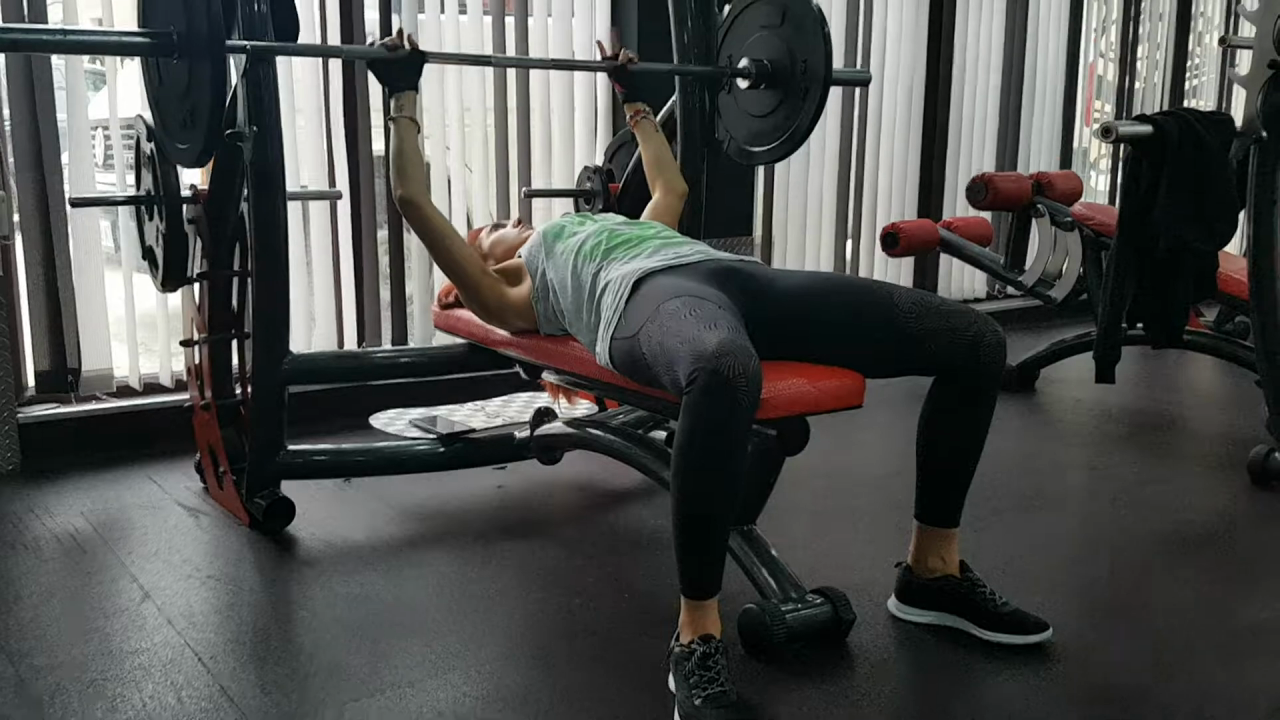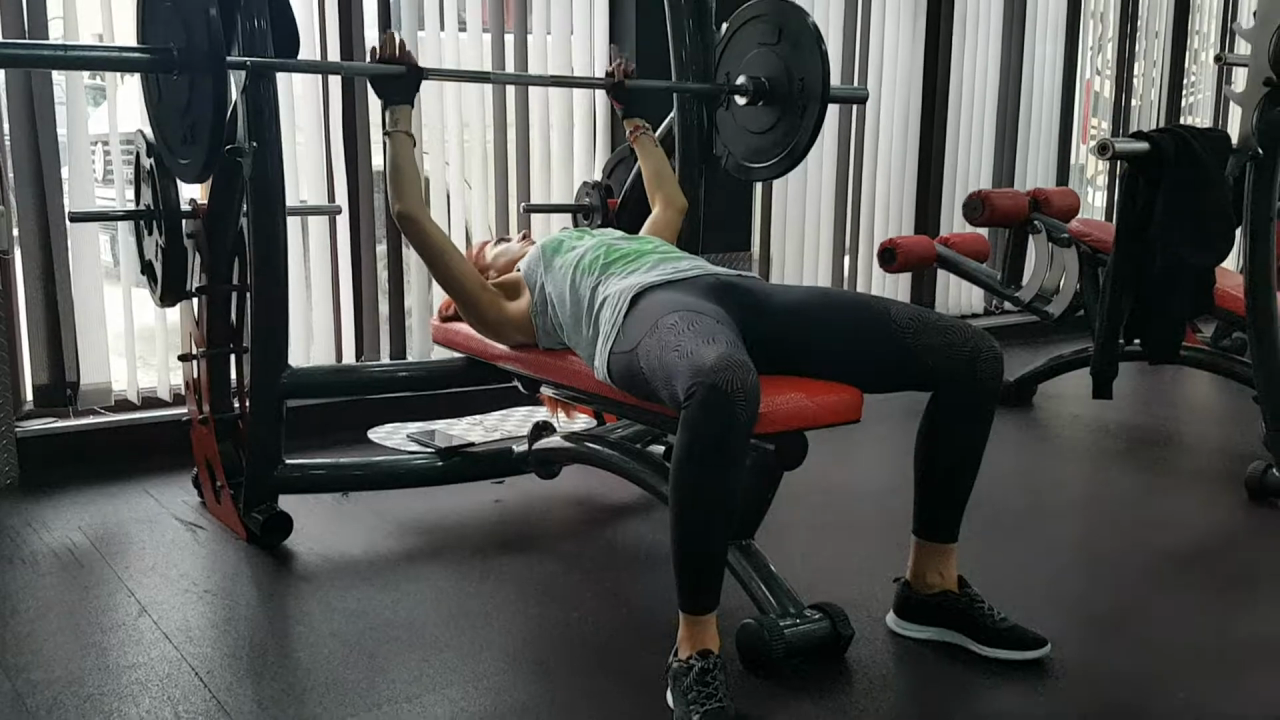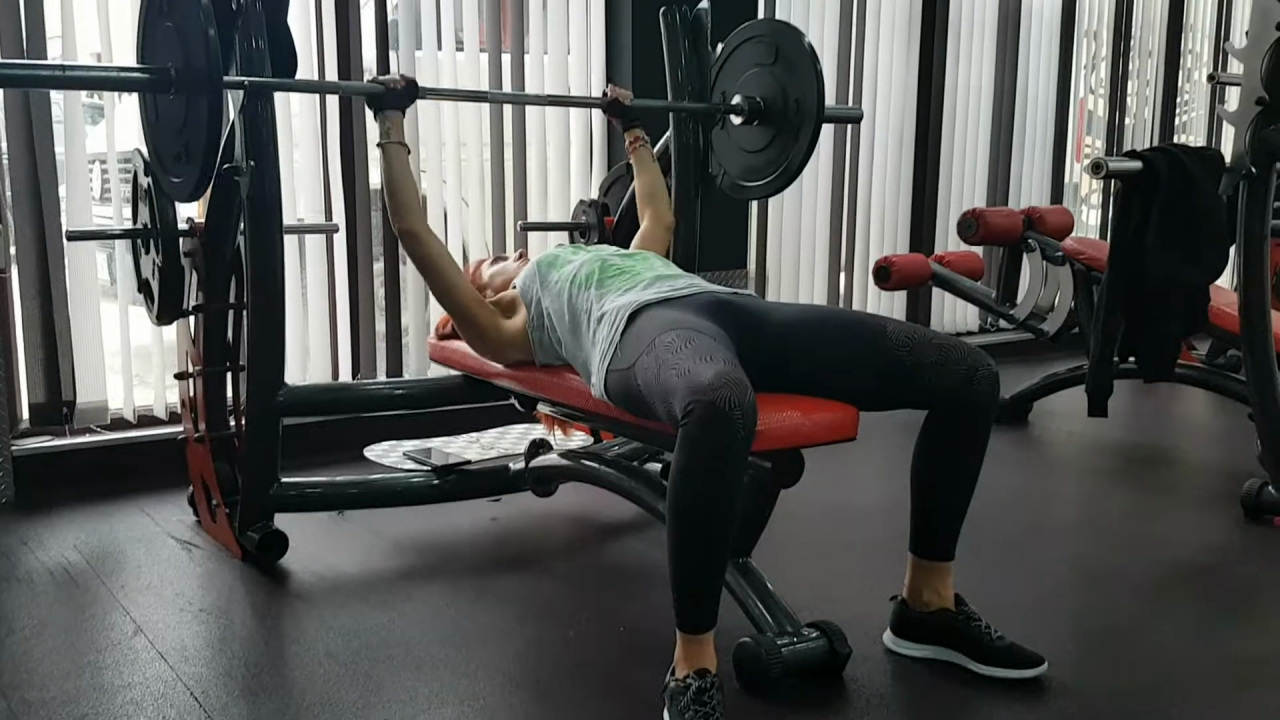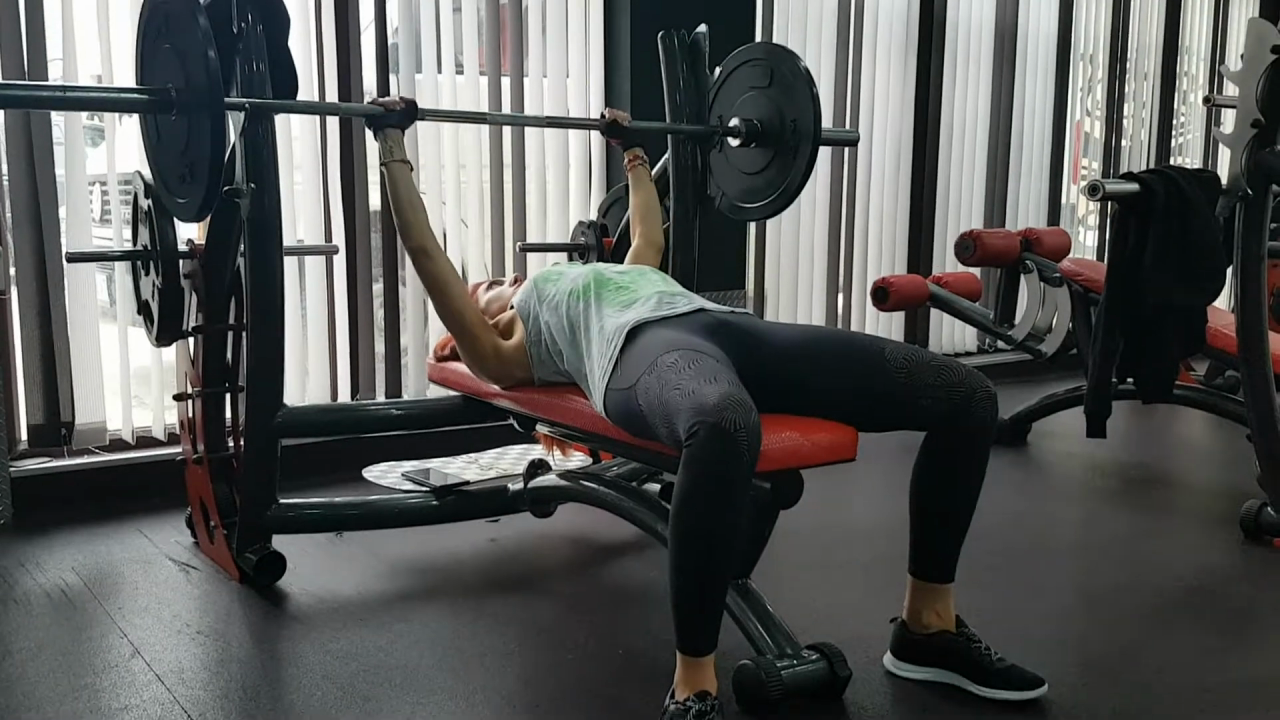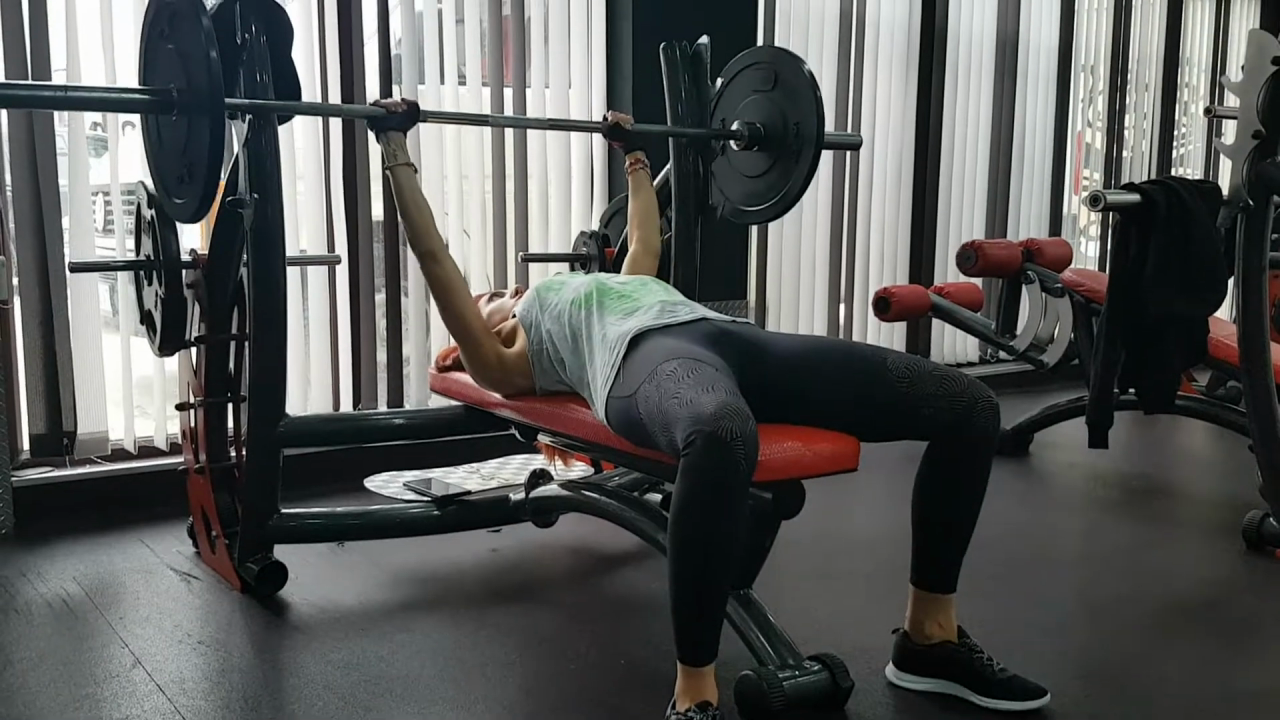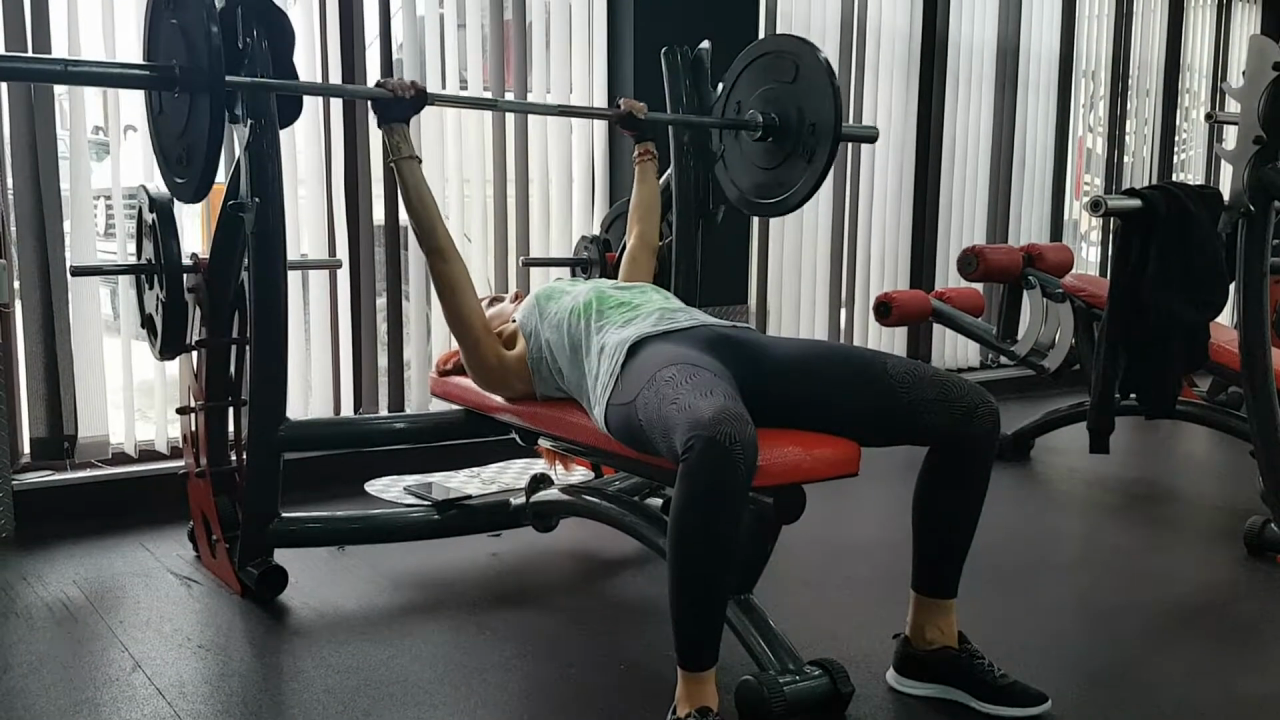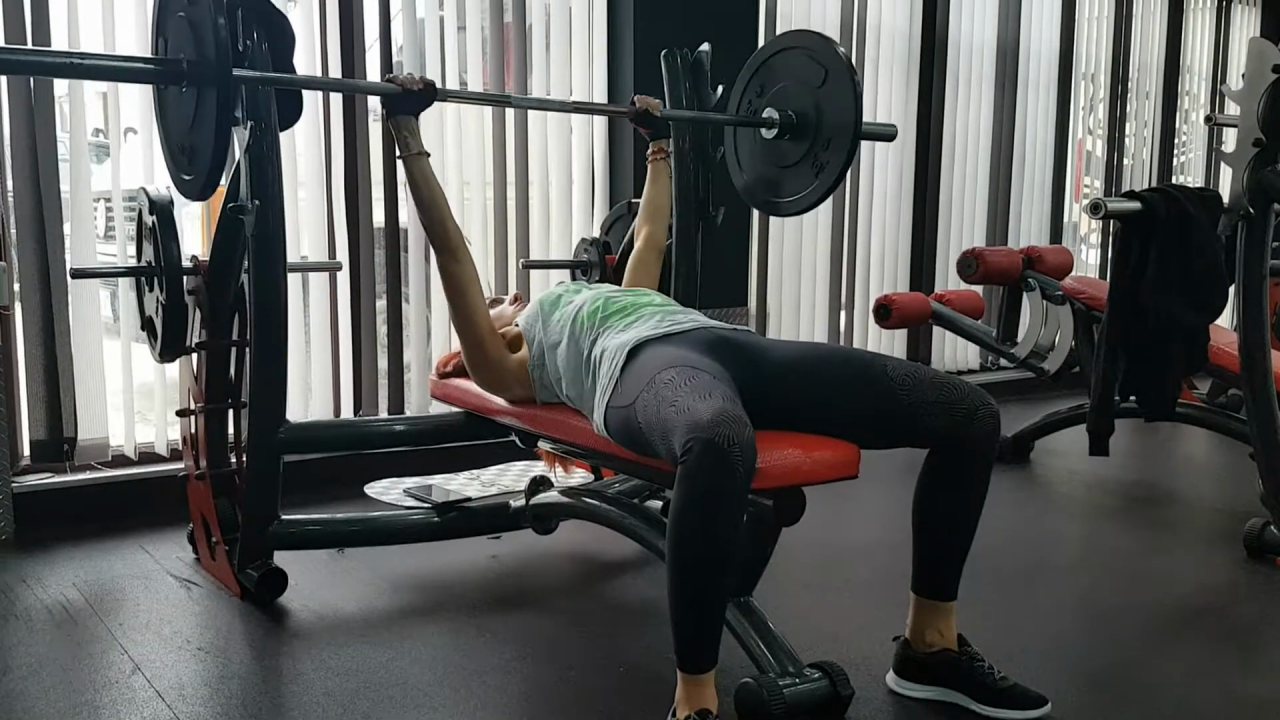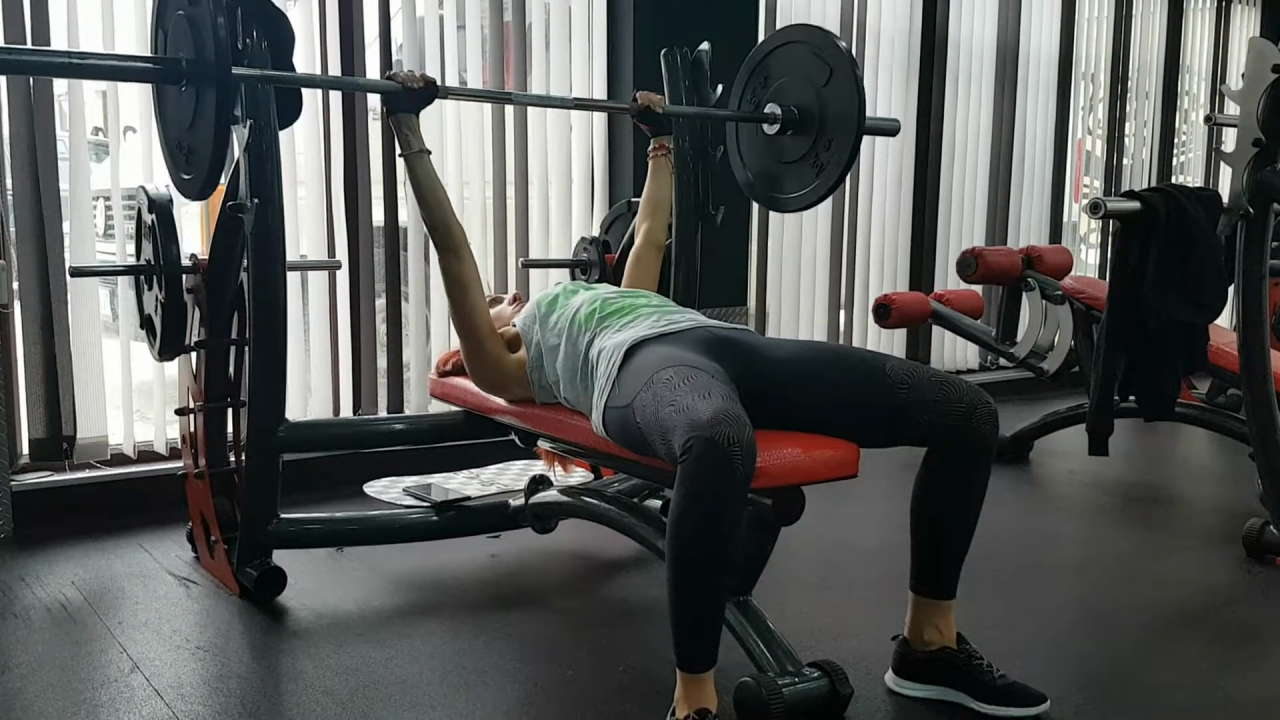
dt=0.3s
person 1, frame 1
left shoulder: (601, 230)
right shoulder: (512, 297)
left elbow: (672, 188)
right elbow: (415, 203)
left wrist: (633, 101)
right wrist: (402, 94)
left knee: (973, 341)
right knee: (724, 370)
left ankle: (931, 572)
right ankle: (696, 636)
person 1, frame 2
left shoulder: (605, 249)
right shoulder: (511, 313)
left elbow: (671, 204)
right elbow: (413, 216)
left wrist: (632, 116)
right wrist: (398, 107)
left hip: (731, 290)
right hip: (648, 309)
left knee: (970, 357)
right knee: (722, 383)
left ankle: (931, 587)
right ankle: (694, 652)
person 1, frame 3
left shoulder: (595, 269)
right shoulder: (507, 332)
left elbow: (659, 221)
right elbow: (415, 234)
left wrist: (633, 133)
right wrist: (391, 123)
left knee: (967, 375)
right knee: (718, 404)
left ankle: (927, 606)
person 1, frame 4
left shoulder: (586, 294)
right shoulder: (505, 353)
left elbow: (649, 244)
right elbow: (424, 250)
left wrist: (633, 153)
right wrist: (391, 144)
left knee: (966, 397)
right knee: (724, 426)
left ankle: (927, 627)
person 1, frame 5
left shoulder: (592, 297)
right shoulder: (505, 363)
left elbow: (645, 247)
right elbow: (435, 258)
left wrist: (635, 157)
right wrist: (395, 148)
left knee: (968, 407)
right knee: (720, 434)
left ankle: (929, 639)
person 1, frame 6
left shoulder: (592, 306)
right shoulder: (506, 367)
left elbow: (641, 241)
right elbow: (441, 253)
left wrist: (644, 148)
right wrist: (398, 137)
left hip: (729, 342)
left knee: (968, 412)
right knee: (720, 439)
left ankle: (930, 644)
person 1, frame 7
left shoulder: (602, 307)
right shoulder: (507, 368)
left elbow: (650, 241)
right elbow: (450, 251)
left wrist: (658, 144)
right wrist: (407, 133)
left hip: (730, 345)
left knee: (968, 413)
right knee: (718, 443)
left ankle: (929, 647)
person 1, frame 8
left shoulder: (608, 307)
right shoulder: (506, 367)
left elbow: (650, 238)
right elbow: (452, 249)
left wrist: (660, 141)
right wrist: (409, 130)
left hip: (728, 345)
right hip: (645, 364)
left knee: (966, 412)
right knee: (718, 442)
left ankle: (929, 646)
